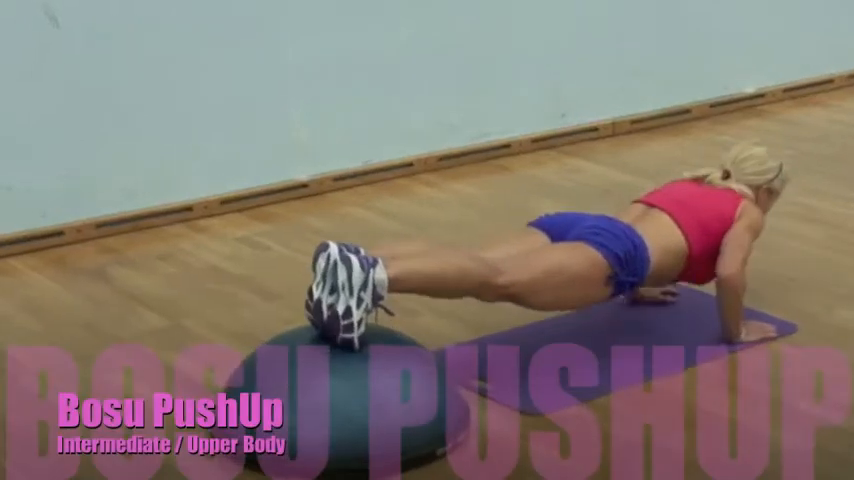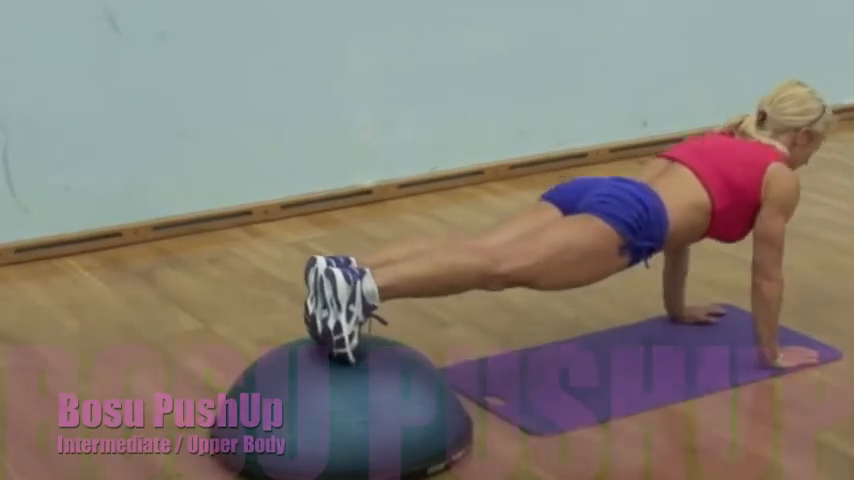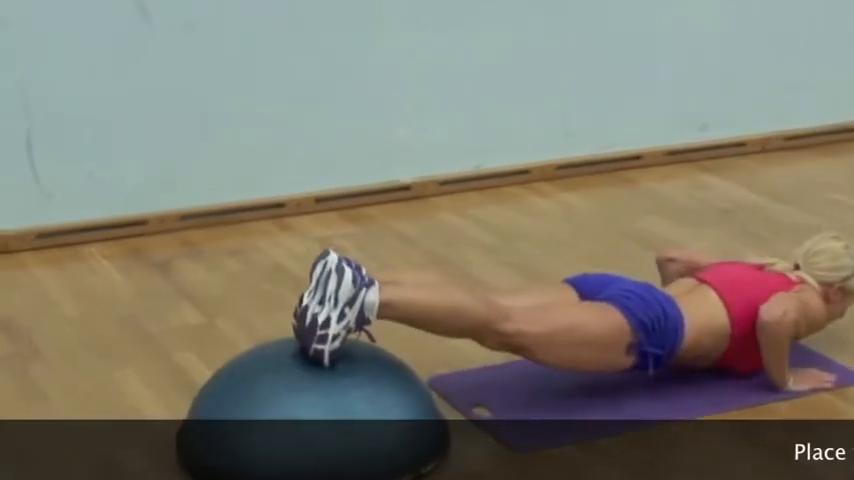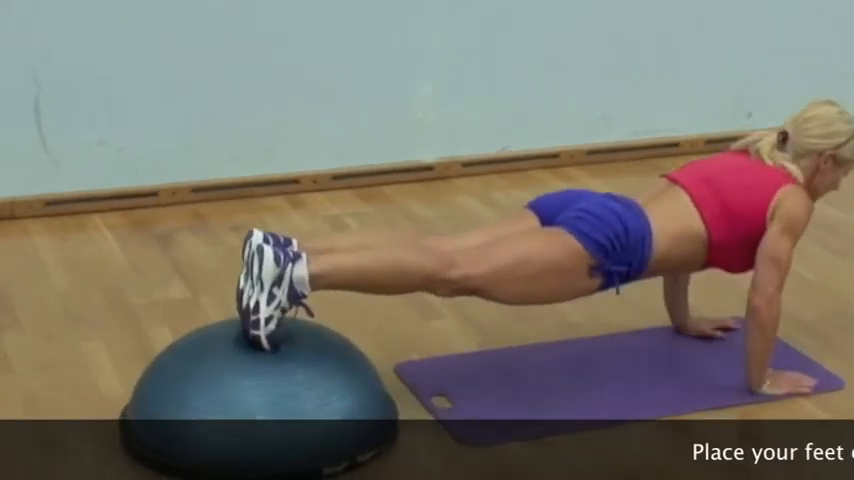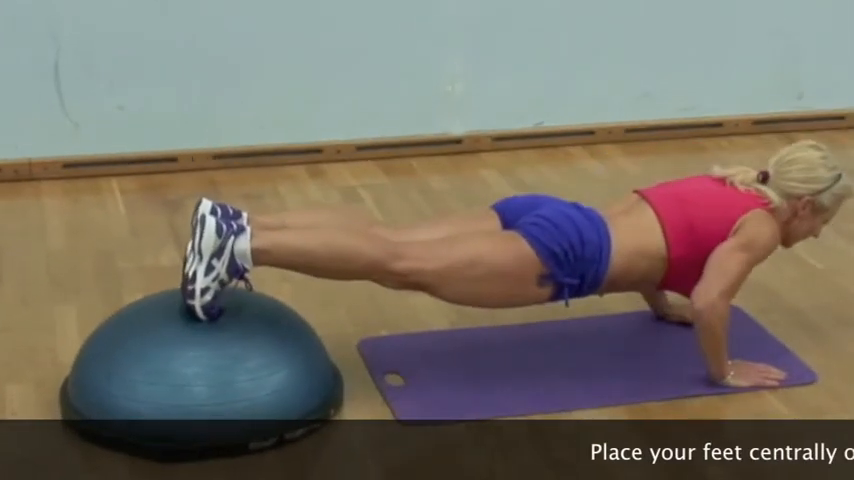
dt=1s
person 1, frame 1
left shoulder: (685, 185)
right shoulder: (748, 214)
right elbow: (729, 275)
left wrist: (634, 288)
right wrist: (735, 331)
left hip: (574, 225)
right hip: (613, 251)
left knee: (476, 265)
right knee: (502, 282)
left ankle: (353, 262)
right ankle: (376, 278)
person 1, frame 2
left shoulder: (718, 142)
right shoulder: (780, 178)
left elbow: (678, 222)
right elbow: (767, 274)
left wrist: (676, 309)
right wrist: (771, 353)
left hip: (589, 191)
right hip: (626, 217)
left knee: (474, 249)
right knee: (503, 268)
left ankle: (347, 271)
right ankle: (366, 288)
person 1, frame 3
left shoulder: (753, 271)
right shoulder: (808, 304)
left elbow: (670, 256)
right elbow: (773, 318)
right wrist: (783, 378)
left hip: (612, 290)
right hip: (643, 326)
left knee: (491, 311)
right knee: (509, 330)
left ankle: (353, 281)
right ankle: (365, 300)
person 1, frame 4
left shoulder: (738, 160)
right shoulder: (792, 203)
right elbow: (764, 299)
left wrist: (681, 319)
right wrist: (761, 378)
left hip: (584, 209)
right hip: (608, 242)
left knee: (437, 252)
right knee: (456, 274)
left ankle: (285, 252)
right ankle: (296, 276)
person 1, frame 5
left shoulder: (724, 187)
right shoulder: (761, 227)
right elbow: (707, 303)
left wrist: (657, 300)
right wrist: (722, 369)
left hip: (547, 216)
right hip: (564, 252)
left knee: (388, 242)
right knee: (402, 265)
left ankle: (233, 223)
right ankle: (238, 245)
